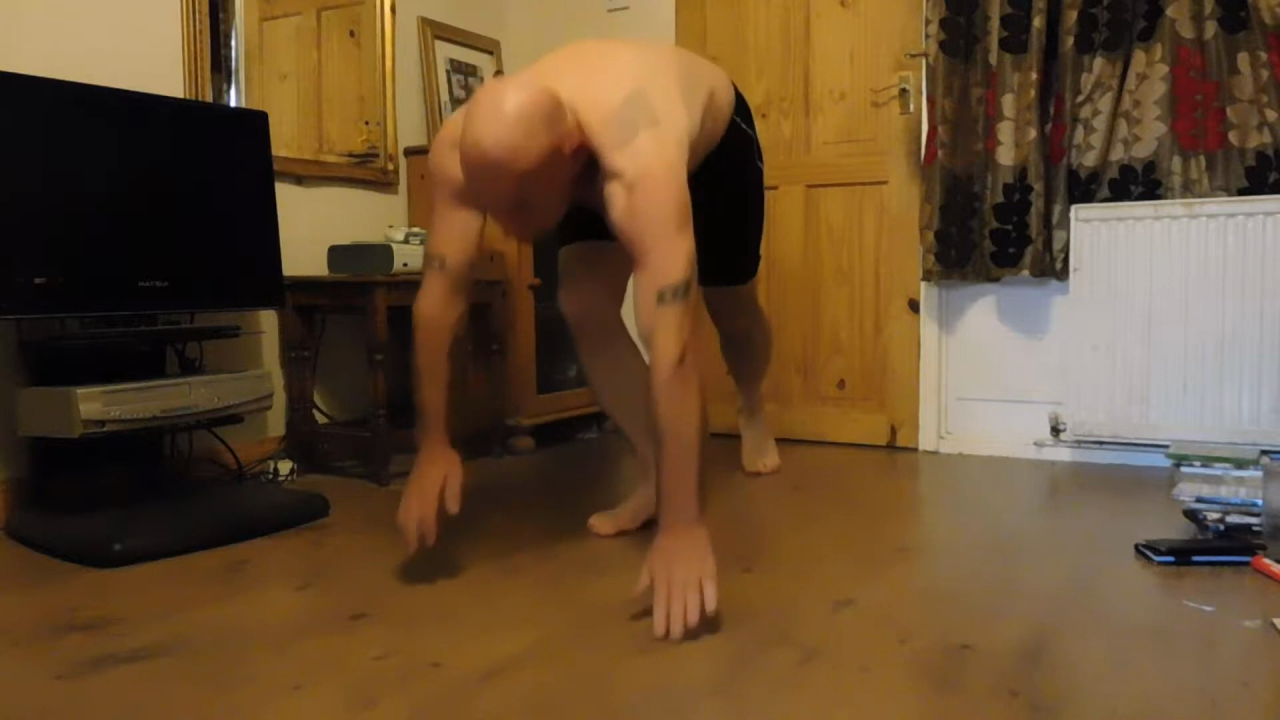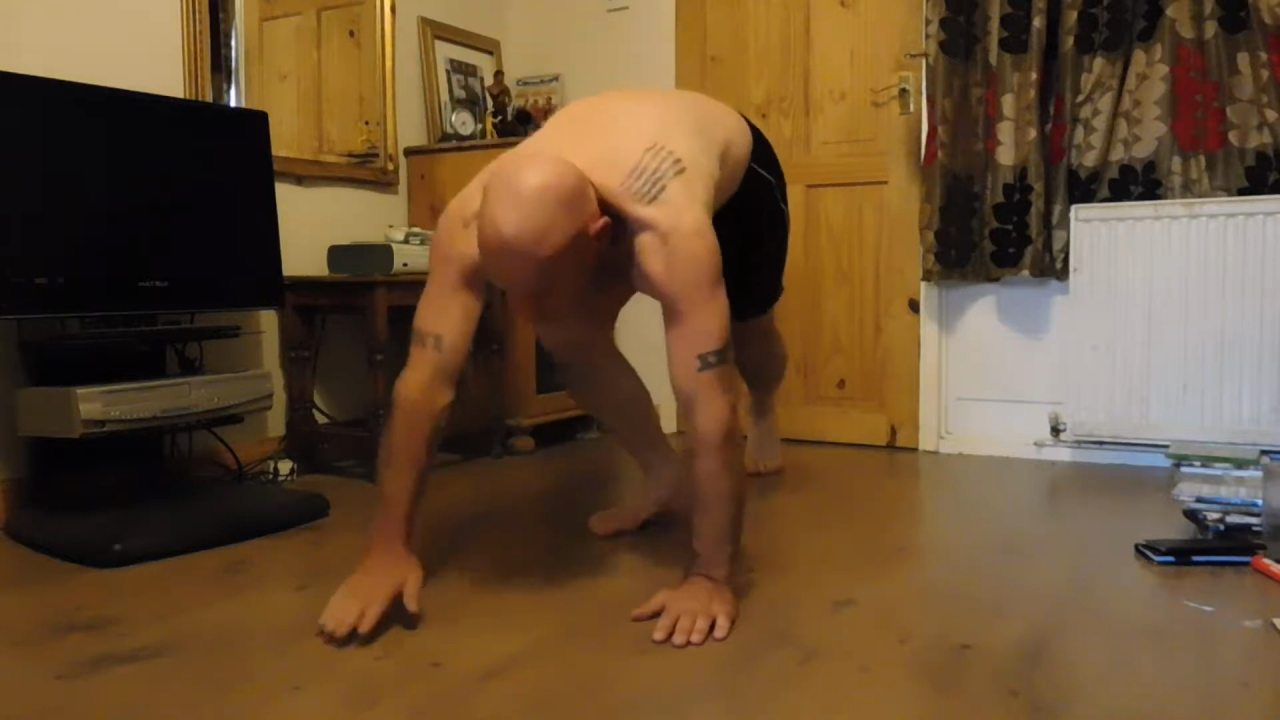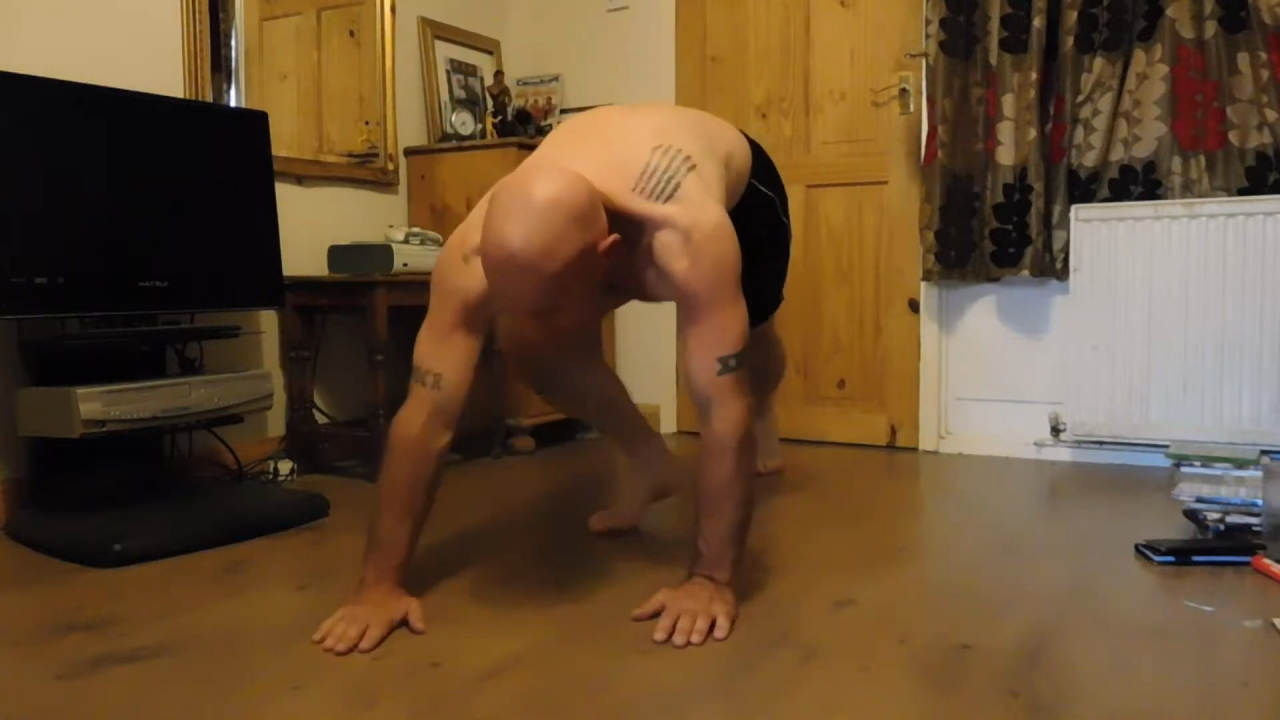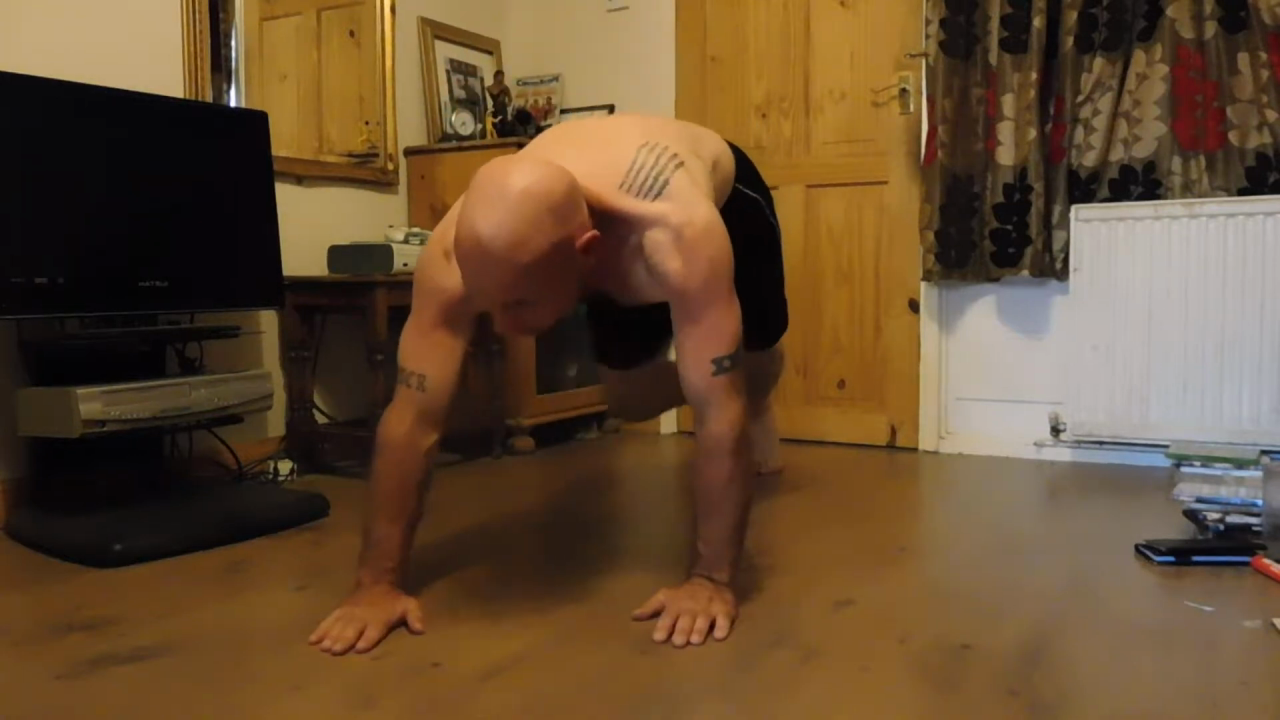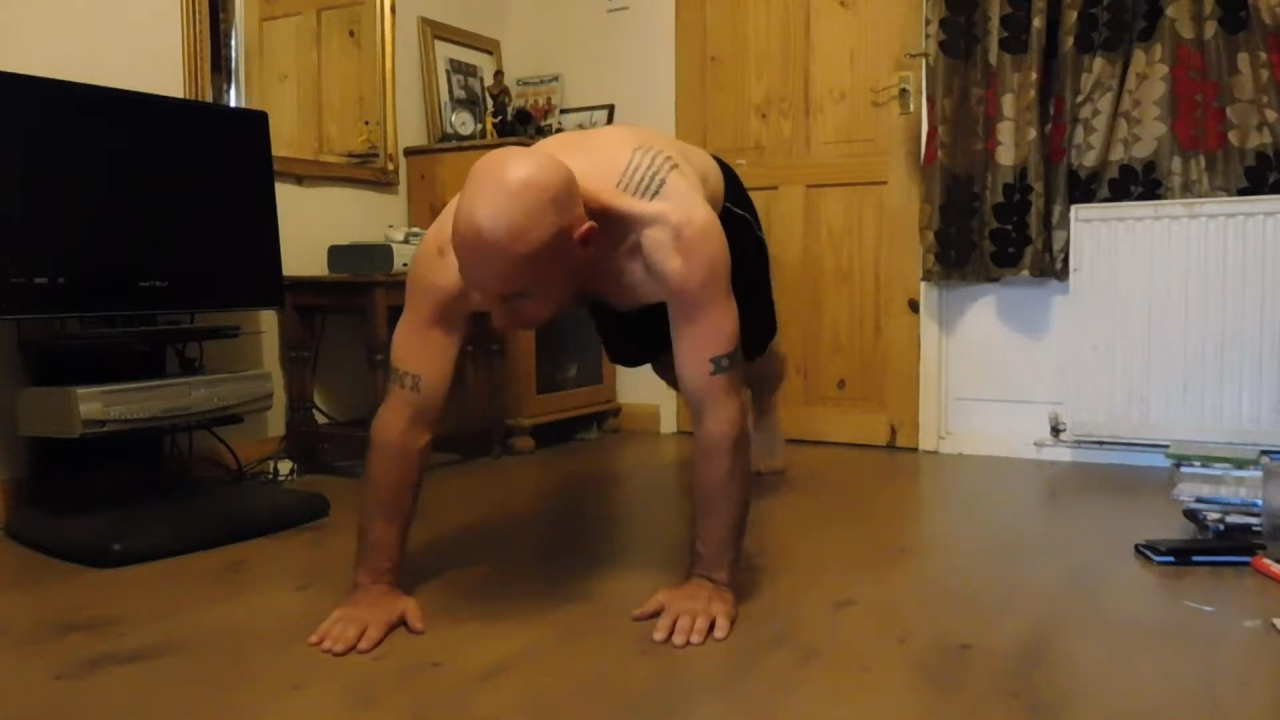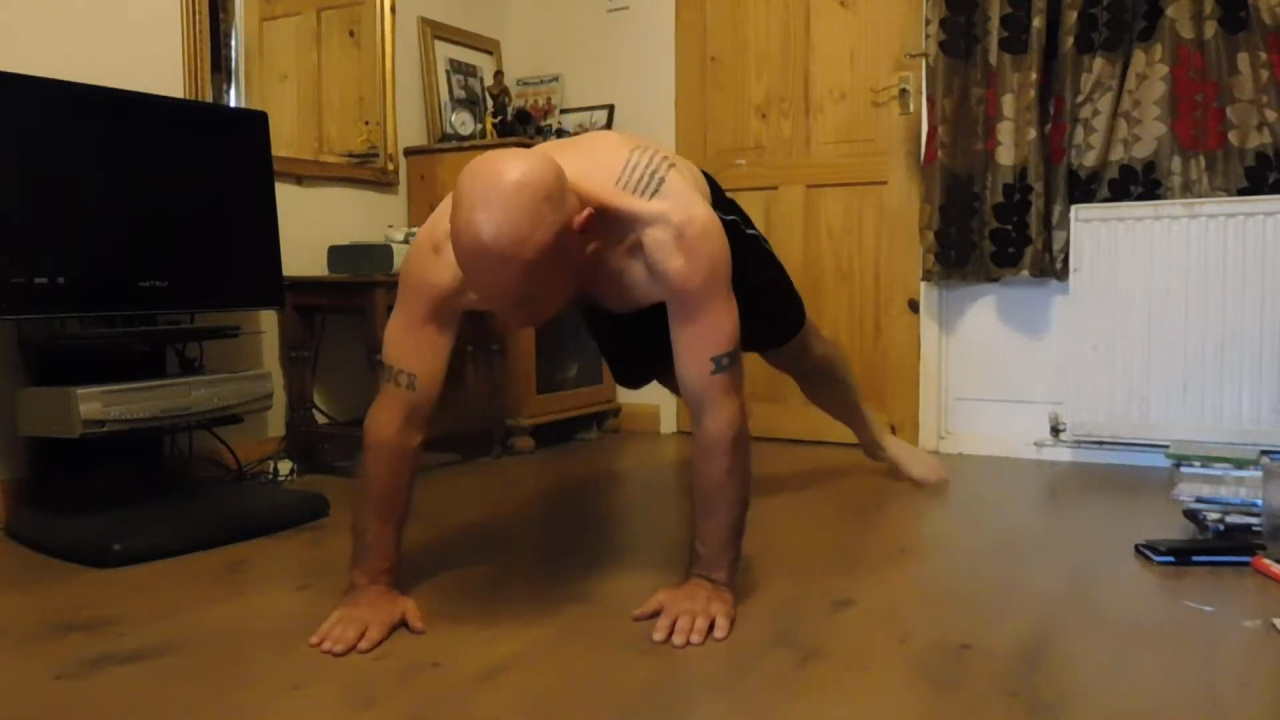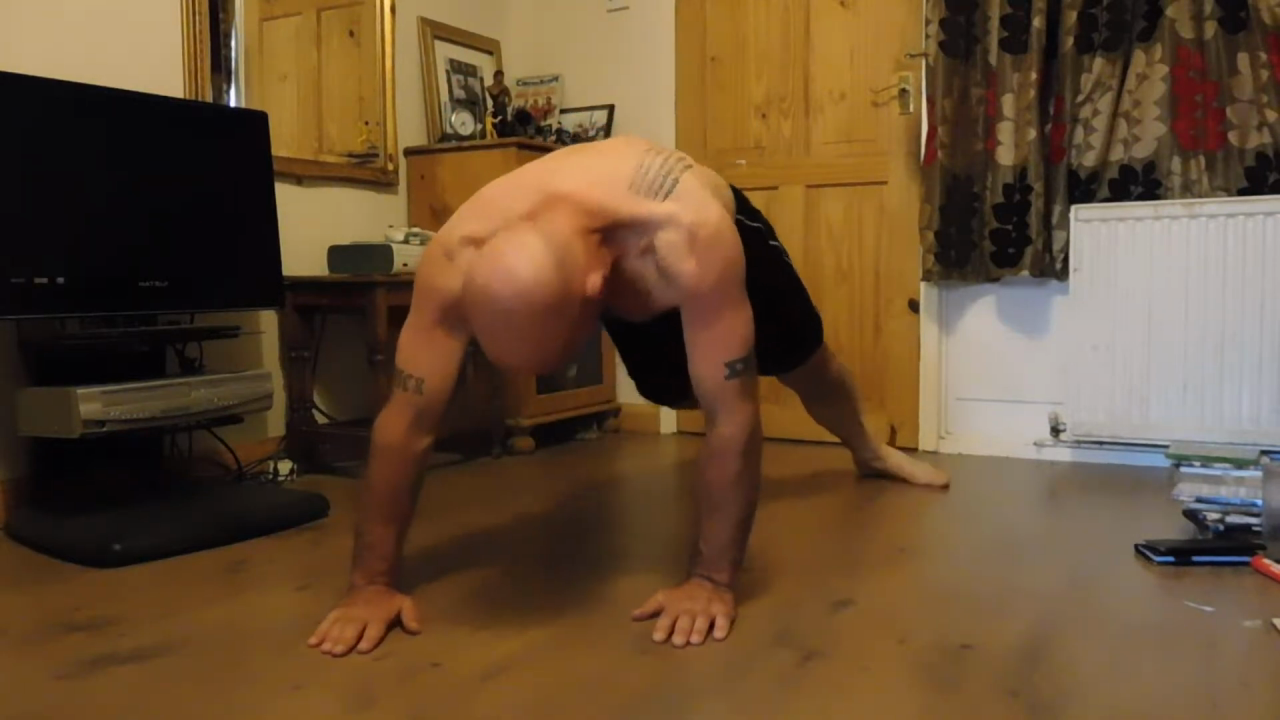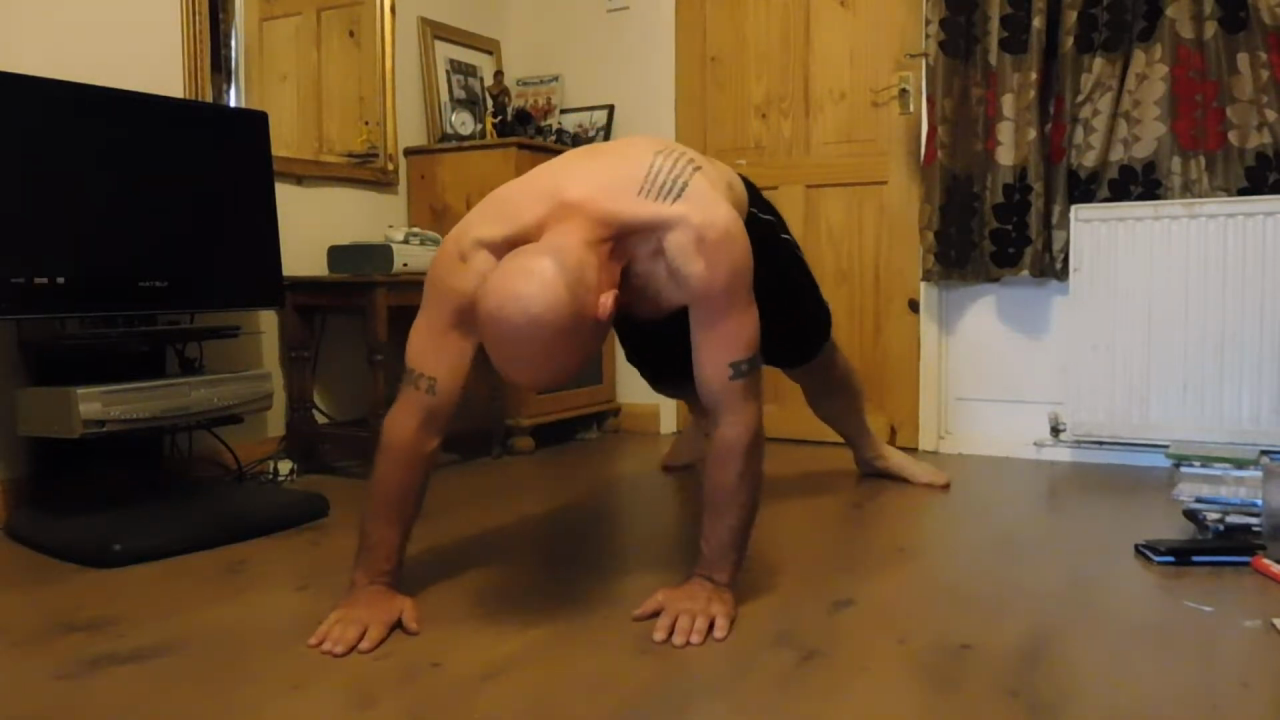
dt=0.4s
person 1, frame 1
left shoulder: (638, 170)
right shoulder: (465, 149)
left elbow: (671, 349)
right elbow: (440, 295)
left wrist: (684, 526)
right wrist: (433, 446)
left hip: (713, 132)
right hip: (598, 165)
left knee: (730, 303)
right knee: (583, 309)
left ankle: (753, 416)
right ankle: (655, 479)
person 1, frame 2
left shoulder: (666, 233)
right shoulder: (473, 223)
left elbow: (708, 409)
right elbow: (424, 385)
left wrist: (710, 578)
right wrist: (386, 547)
left hip: (735, 166)
right hip: (618, 151)
left knee: (746, 329)
right knee: (567, 339)
left ankle: (764, 415)
right ankle: (665, 477)
person 1, frame 3
left shoulder: (687, 236)
right shoulder: (475, 254)
left elbow: (723, 412)
right elbow: (424, 419)
left wrist: (711, 578)
right wrist: (380, 581)
left hip: (738, 183)
left knee: (749, 337)
right knee: (526, 347)
left ankle: (764, 418)
right ankle: (650, 464)
person 1, frame 4
left shoulder: (676, 233)
right shoulder: (460, 249)
left elbow: (721, 413)
right elbow: (412, 418)
left wrist: (711, 578)
right wrist: (376, 581)
left hip: (724, 193)
left knee: (755, 345)
right knee: (628, 399)
left ankle: (759, 414)
person 1, frame 5
left shoulder: (676, 234)
right shoulder: (452, 249)
left elbow: (715, 413)
right elbow: (405, 418)
left wrist: (711, 578)
right wrist: (374, 581)
left hip: (715, 205)
left knee: (750, 357)
right knee: (673, 369)
left ankle: (765, 414)
person 1, frame 6
left shoulder: (677, 231)
right shoulder: (445, 250)
left elbow: (717, 411)
right elbow: (397, 415)
left wrist: (710, 578)
right wrist: (371, 581)
left knee: (795, 348)
right knee: (675, 378)
left ankle: (875, 437)
person 1, frame 7
left shoulder: (691, 235)
right shoulder: (461, 253)
left elbow: (731, 414)
right elbow: (407, 418)
left wrist: (712, 579)
right wrist: (371, 581)
left hip: (727, 230)
left knee: (806, 365)
right knee: (678, 394)
left ankle: (868, 451)
person 1, frame 8
left shoulder: (702, 238)
right shoulder: (475, 255)
left elbow: (739, 413)
right elbow: (415, 417)
left wrist: (712, 580)
right wrist: (373, 582)
left hip: (743, 229)
right hip: (635, 257)
left knee: (813, 360)
right knee: (675, 378)
left ankle: (868, 449)
right ankle: (700, 425)
